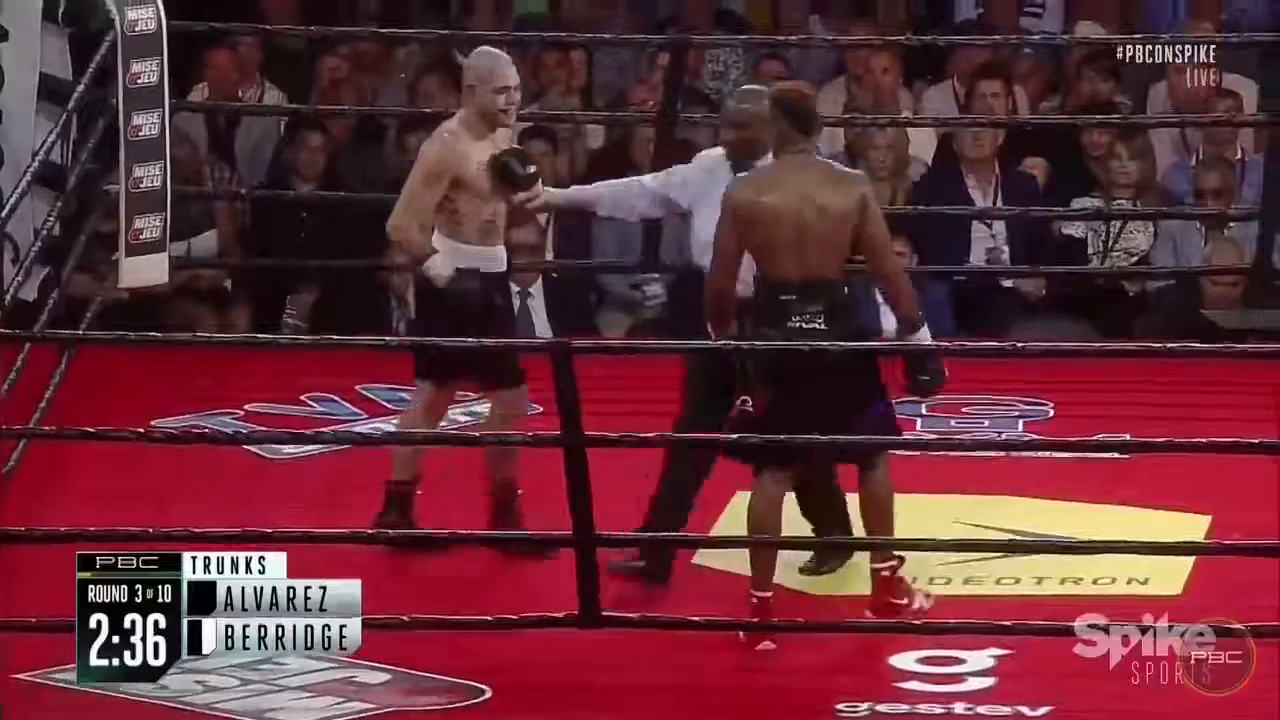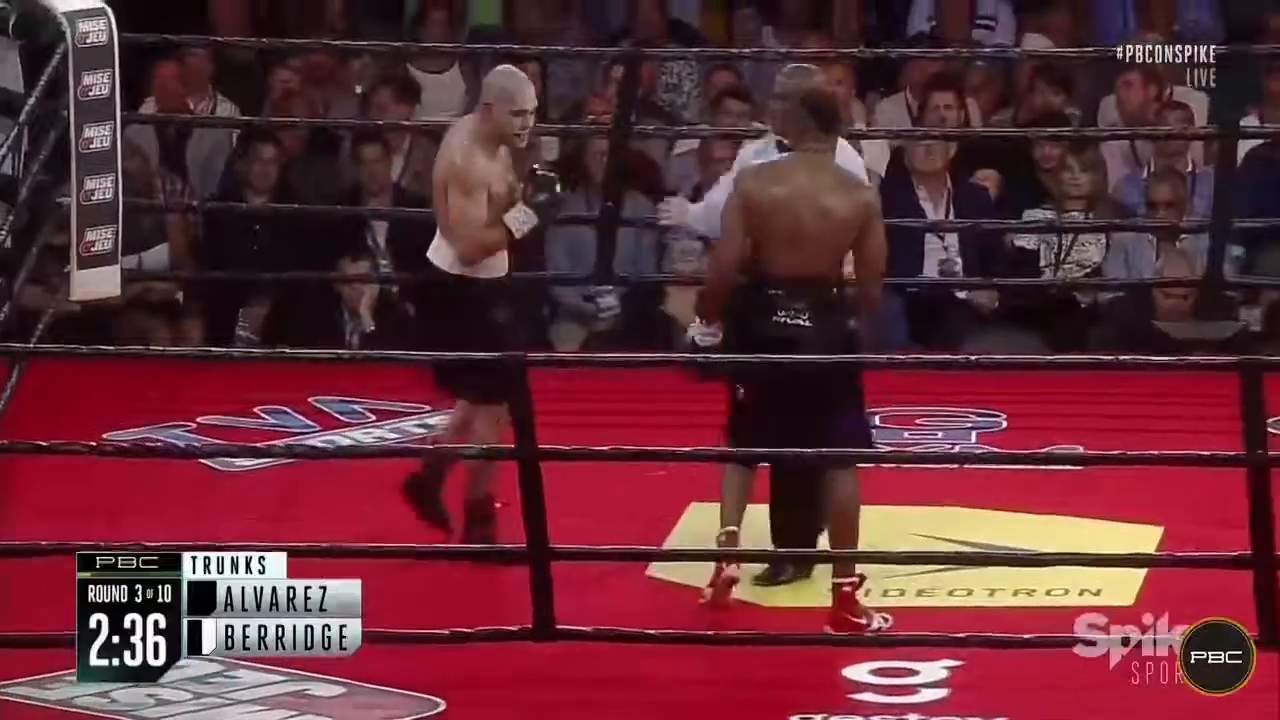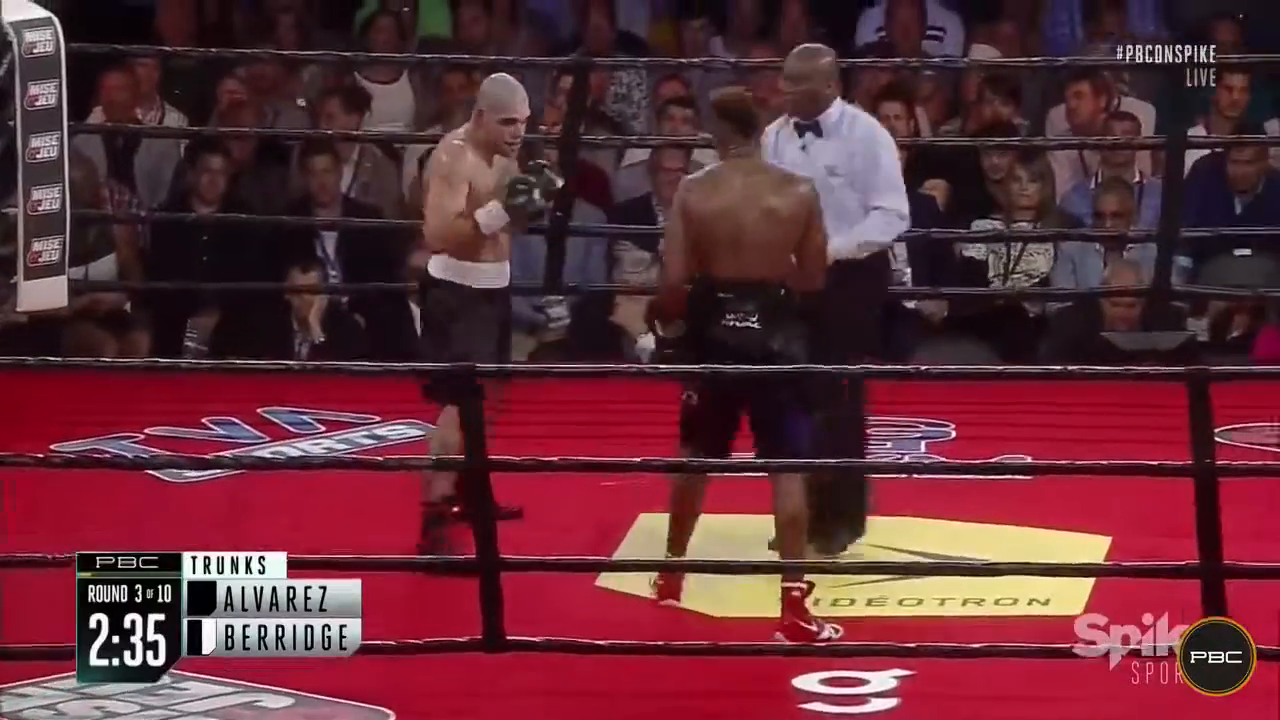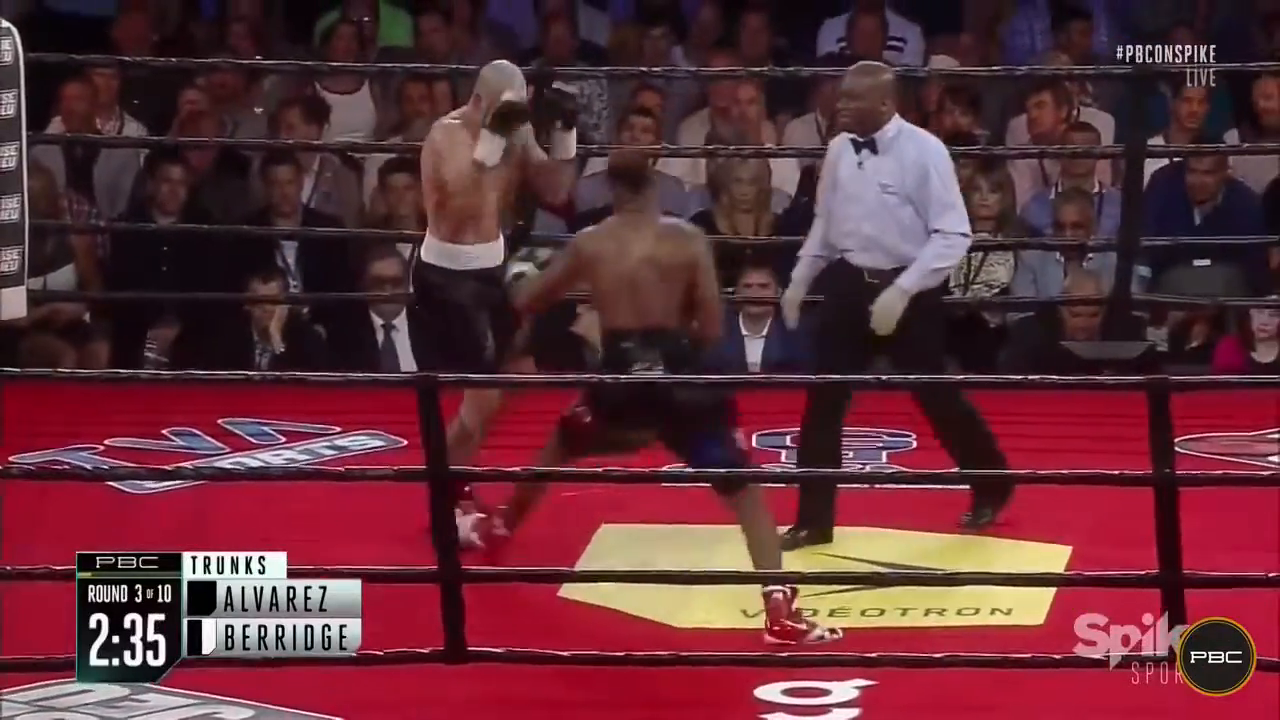
dt=0.3s
person 1, frame 1
left shoulder: (744, 192)
right shoulder: (855, 188)
left elbow: (720, 283)
right elbow: (891, 273)
left wrist: (719, 330)
right wrist: (917, 336)
left hip: (773, 332)
right hip: (838, 328)
left knee: (770, 472)
right knee: (873, 459)
left ankle: (762, 604)
right ankle: (887, 586)
person 1, frame 2
left shoulder: (753, 181)
right shoulder: (860, 194)
left elbow: (722, 268)
right elbow: (871, 288)
left wrist: (705, 326)
left hip: (760, 325)
right hip: (825, 329)
left knee: (743, 450)
right knee: (841, 466)
left ankle: (726, 558)
right ankle: (845, 601)
person 1, frame 3
left shoulder: (691, 192)
right shoulder: (800, 192)
left elbow: (674, 281)
right elbow: (814, 279)
left wrist: (662, 324)
left hip: (711, 331)
right hip: (775, 335)
left knee: (696, 455)
right knee: (789, 470)
left ankle: (671, 574)
right ankle: (793, 606)
person 1, frame 4
left shoulder: (588, 243)
right shoulder: (690, 240)
left elbow: (528, 302)
right elbow: (711, 328)
left wrist: (519, 281)
left hip: (620, 375)
right hip: (682, 376)
left knee: (563, 445)
right knee: (742, 488)
left ankle: (500, 528)
right ankle: (780, 611)
person 2, frame 1
right shoulder: (708, 167)
right elbow: (647, 193)
right wrist: (566, 196)
right knee: (694, 434)
left ankle: (834, 535)
right ankle: (656, 552)
person 2, frame 2
left shoulder: (838, 162)
right shoulder: (756, 154)
right elbow: (719, 211)
right wrist: (687, 213)
left ankle: (794, 546)
right ankle: (806, 515)
person 2, frame 3
left shoulder: (865, 135)
right shoulder: (775, 136)
left elbow: (891, 215)
left wrist: (829, 252)
left hip: (852, 275)
left knee: (839, 393)
left ankle: (845, 511)
right ankle: (827, 510)
person 2, frame 4
left shoulder: (924, 151)
right shoulder: (839, 150)
left elbow: (952, 236)
left wrist: (902, 291)
right wrist: (799, 280)
left hip: (907, 291)
right hip: (852, 283)
left knee: (938, 399)
right knee: (824, 400)
left ankle: (991, 484)
right ankle: (815, 517)
person 3, frame 1
left shoulder: (500, 134)
right shoulder: (446, 147)
right elbow: (400, 226)
left wrist: (521, 182)
right wrist: (445, 275)
left hip: (475, 276)
right hip: (460, 279)
left knee: (433, 394)
right knee: (511, 396)
left ankle: (397, 511)
right ankle: (505, 516)
person 3, frame 2
left shoulder: (492, 139)
right shoulder: (465, 157)
right elbow: (470, 246)
left wrist: (532, 193)
right wrist: (527, 213)
left hip: (471, 283)
right hip: (462, 286)
left knee: (482, 398)
right knee: (493, 405)
left ankle: (429, 478)
right ankle: (477, 524)
person 3, frame 3
left shoulder: (505, 153)
right shoulder: (452, 158)
left elbow: (514, 224)
right elbow: (436, 236)
left wrist: (537, 195)
right wrist: (501, 210)
left hip: (493, 288)
right hip: (455, 294)
right knee: (461, 408)
right ankle: (434, 531)
person 3, frame 4
left shoulder: (515, 133)
right shoulder: (449, 134)
left elbow: (557, 194)
right elbow: (460, 195)
left wrist: (563, 130)
right wrist: (495, 135)
left hip: (489, 270)
right hip: (448, 275)
left knee: (491, 390)
right knee: (484, 393)
left ankle: (457, 489)
